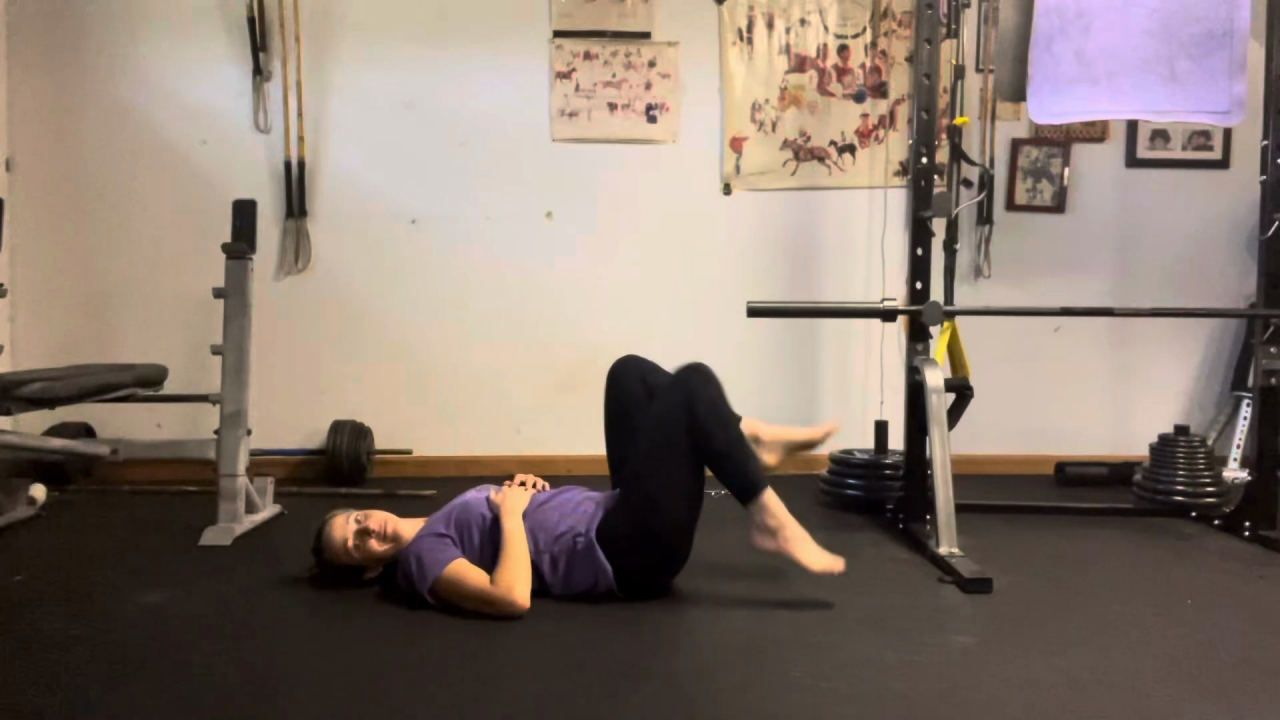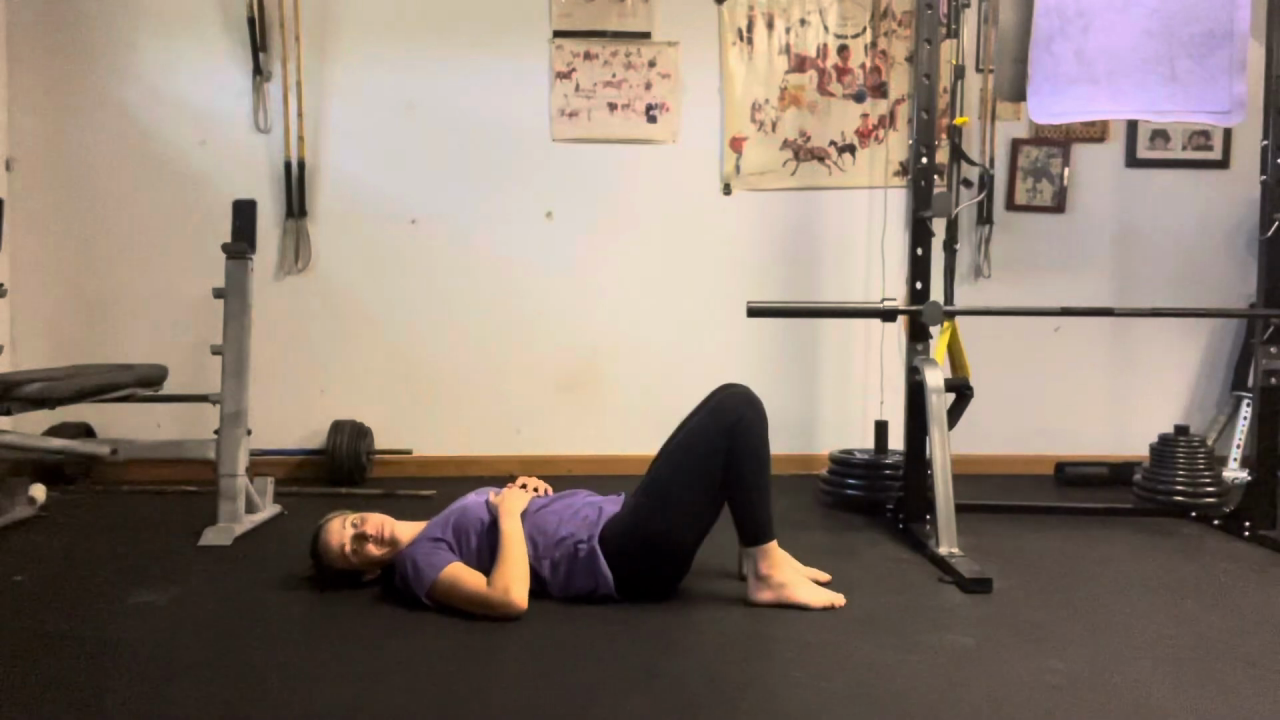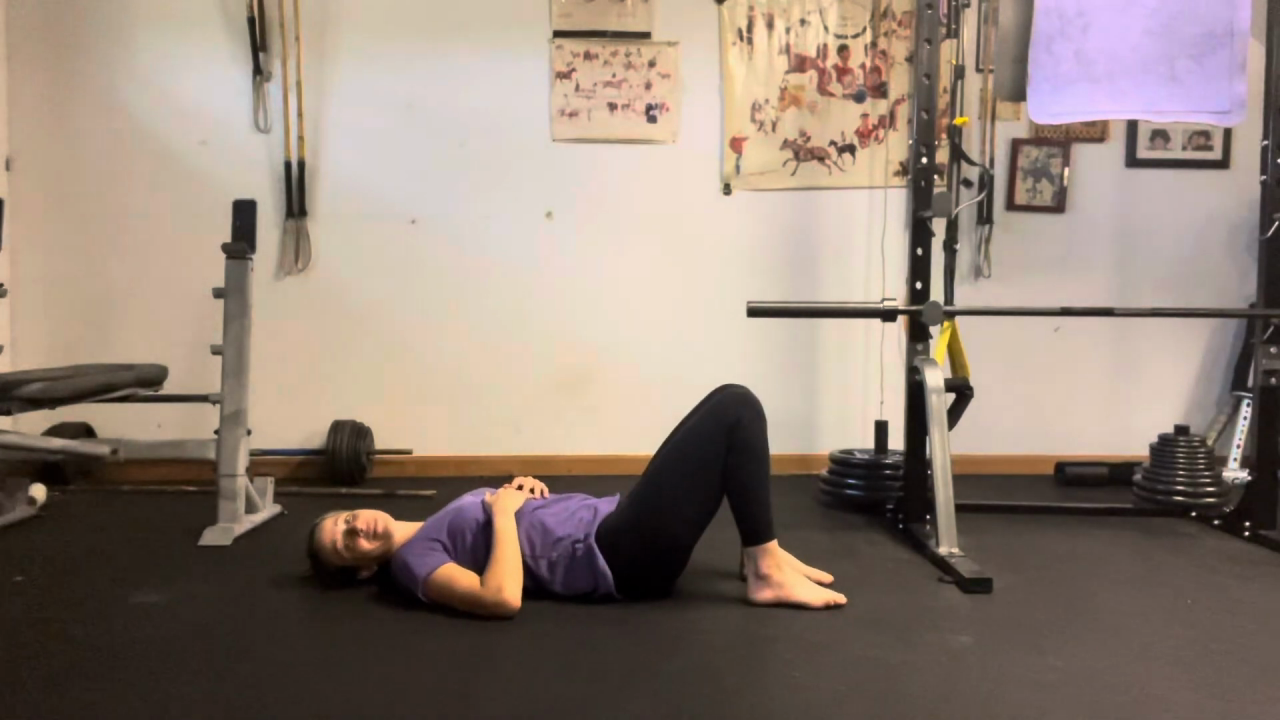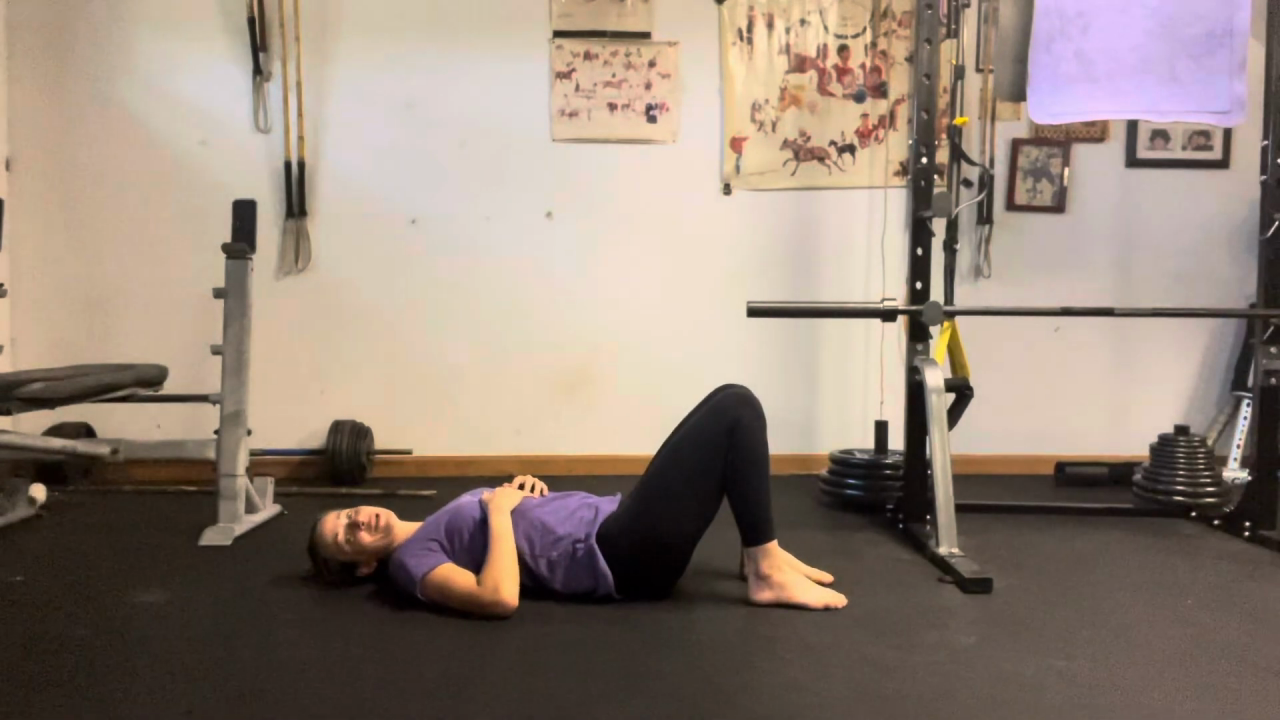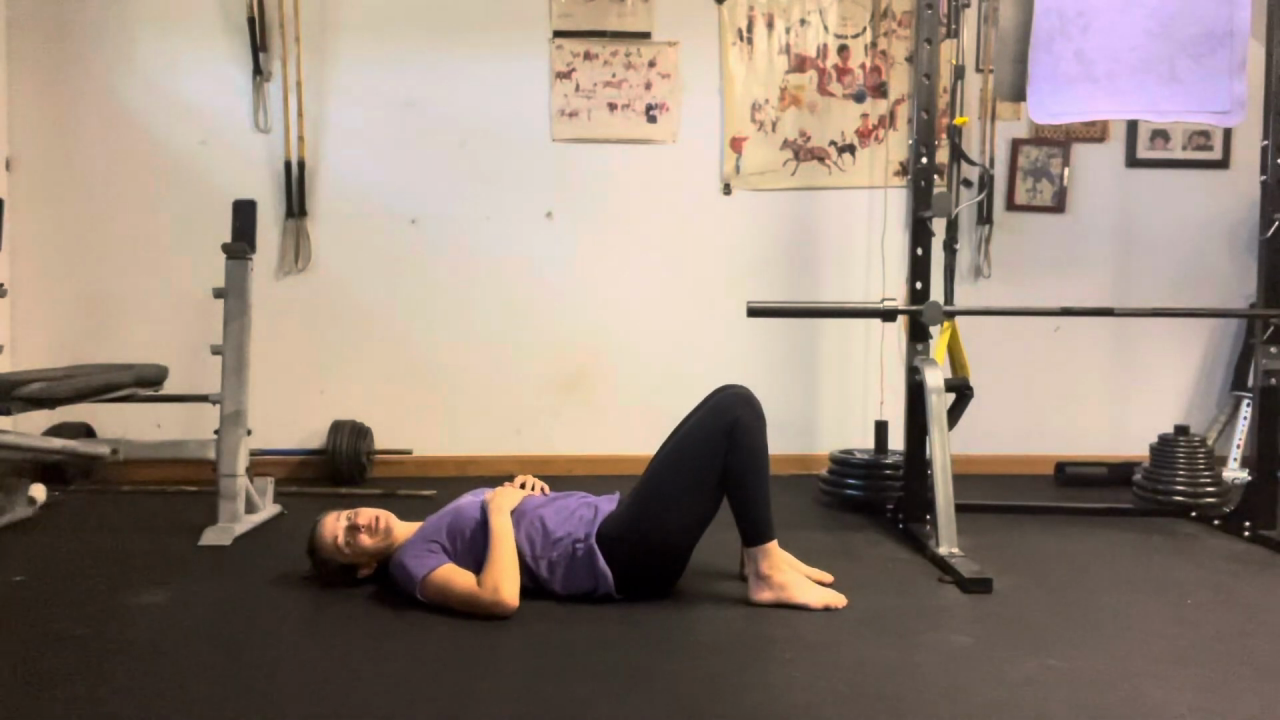
dt=0.3s
person 1, frame 1
left shoulder: (435, 530)
right shoulder: (422, 560)
right elbow: (512, 598)
left wrist: (519, 490)
right wrist: (510, 512)
left hip: (615, 516)
right hip: (630, 556)
left knee: (631, 373)
right knee: (691, 382)
left ankle: (757, 443)
right ankle: (772, 525)
person 1, frame 2
left shoulder: (433, 532)
right shoulder: (418, 562)
right elbow: (510, 599)
left wrist: (520, 491)
right wrist: (507, 513)
left hip: (618, 515)
right hip: (629, 559)
left knee: (727, 401)
right knee: (738, 409)
left ankle: (759, 543)
right ankle: (768, 574)
person 1, frame 3
left shoulder: (432, 533)
right shoulder: (413, 562)
right elbow: (504, 598)
left wrist: (520, 490)
right wrist: (503, 513)
left hip: (613, 524)
right hip: (626, 559)
left knee: (728, 404)
right knee: (736, 408)
left ankle: (759, 550)
right ankle: (767, 573)
person 1, frame 4
left shoulder: (431, 532)
right shoulder: (411, 561)
right elbow: (501, 598)
left wrist: (521, 490)
right wrist: (500, 511)
left hip: (612, 521)
right hip: (624, 559)
left knee: (729, 402)
right knee: (736, 408)
left ankle: (760, 550)
right ankle: (767, 574)
person 1, frame 5
left shoulder: (434, 531)
right shoulder: (412, 564)
right elbow: (501, 598)
left wrist: (522, 490)
right wrist: (499, 511)
left hip: (613, 520)
right hip: (624, 558)
left knee: (728, 402)
right knee: (735, 408)
left ankle: (760, 549)
right ankle: (767, 575)
